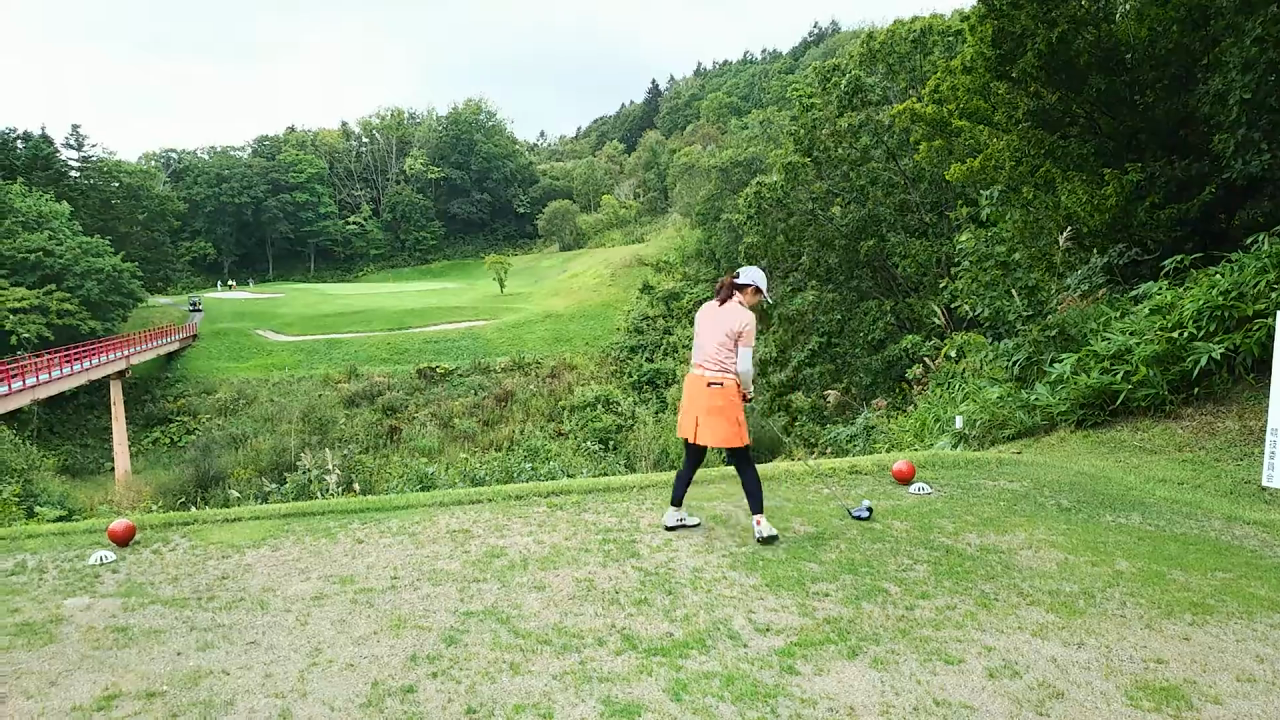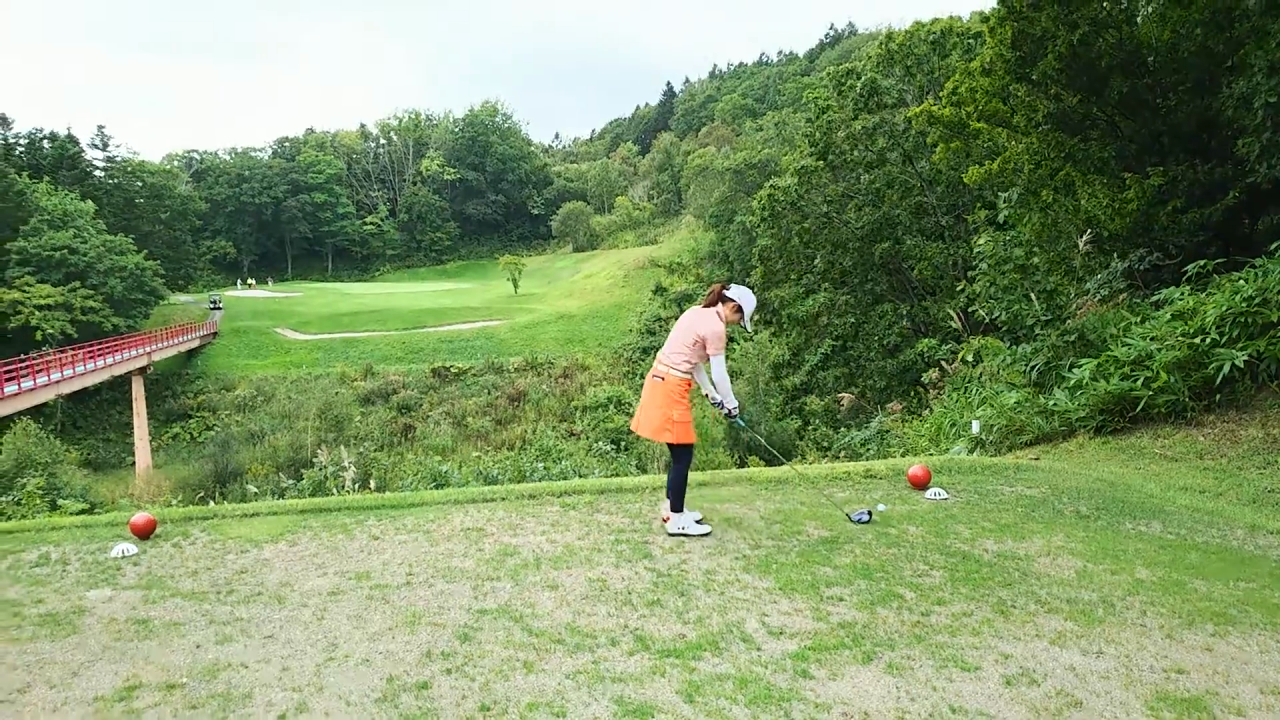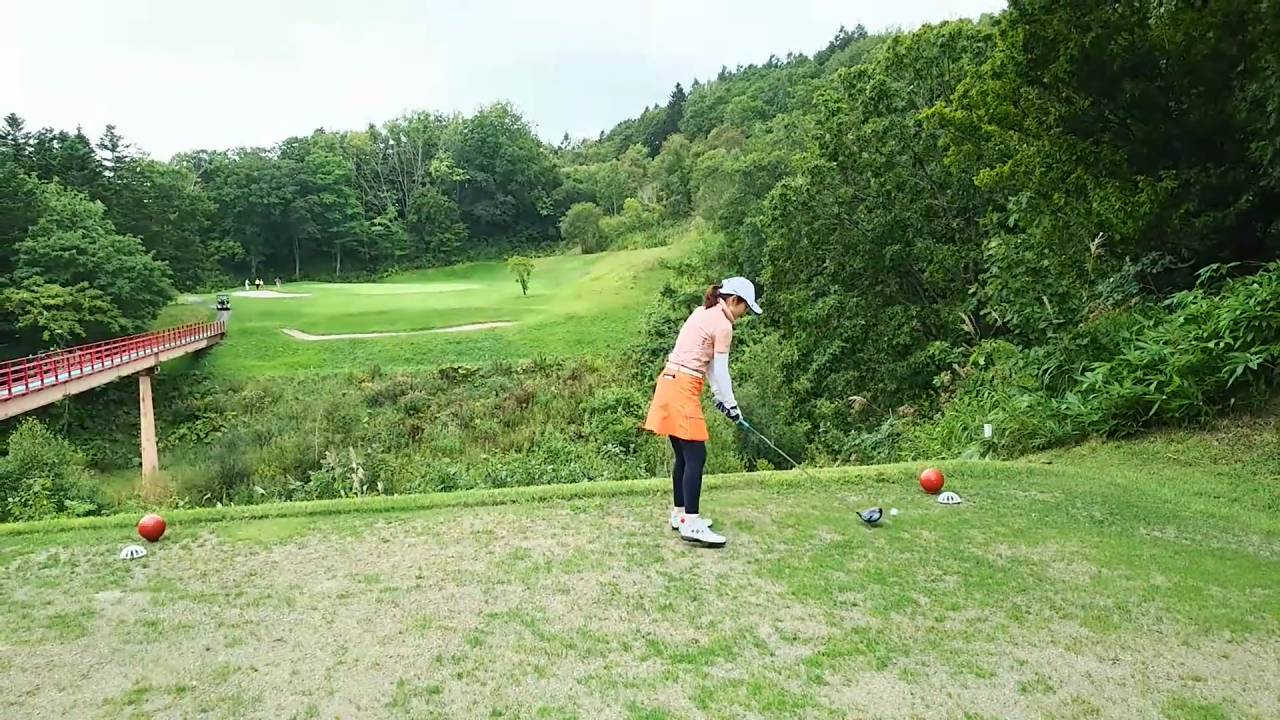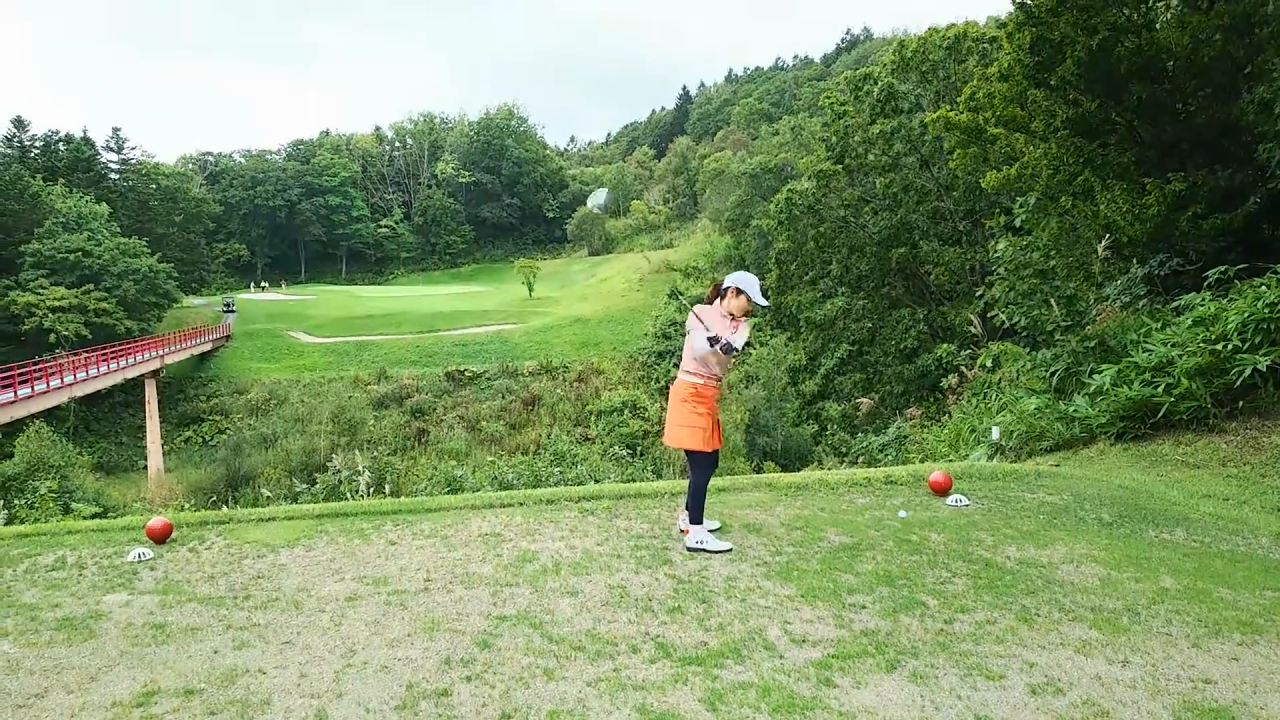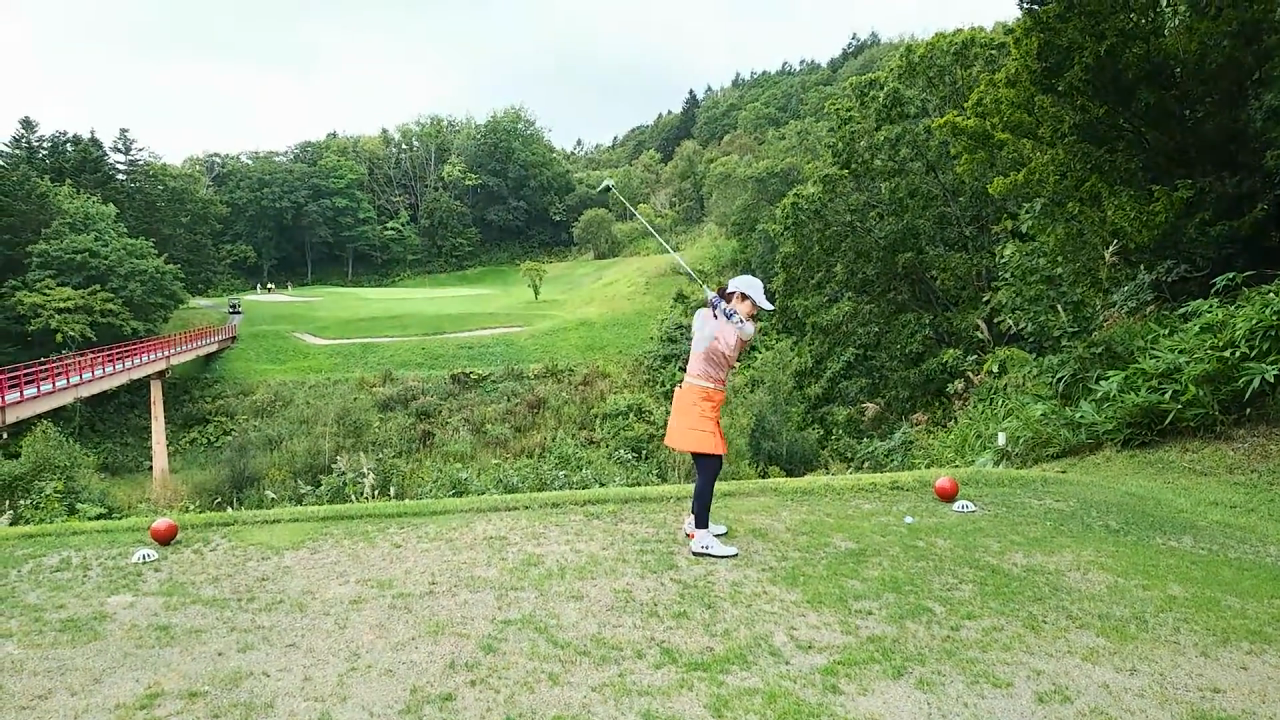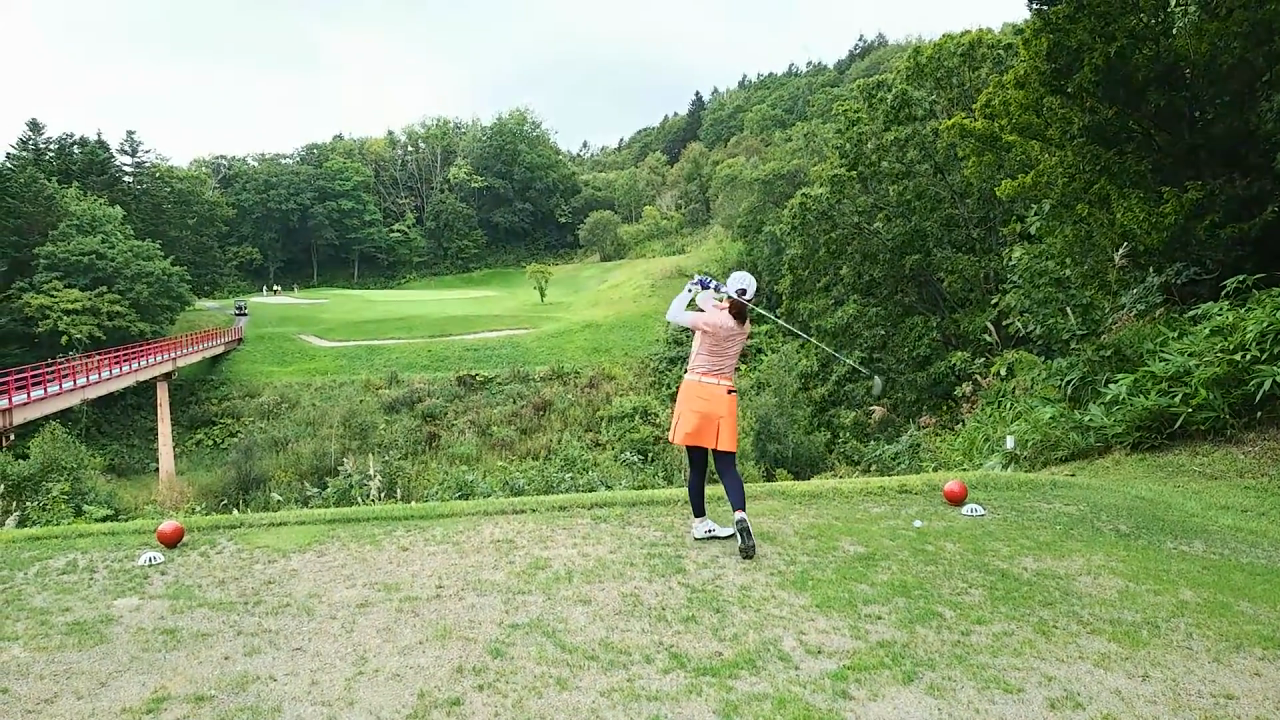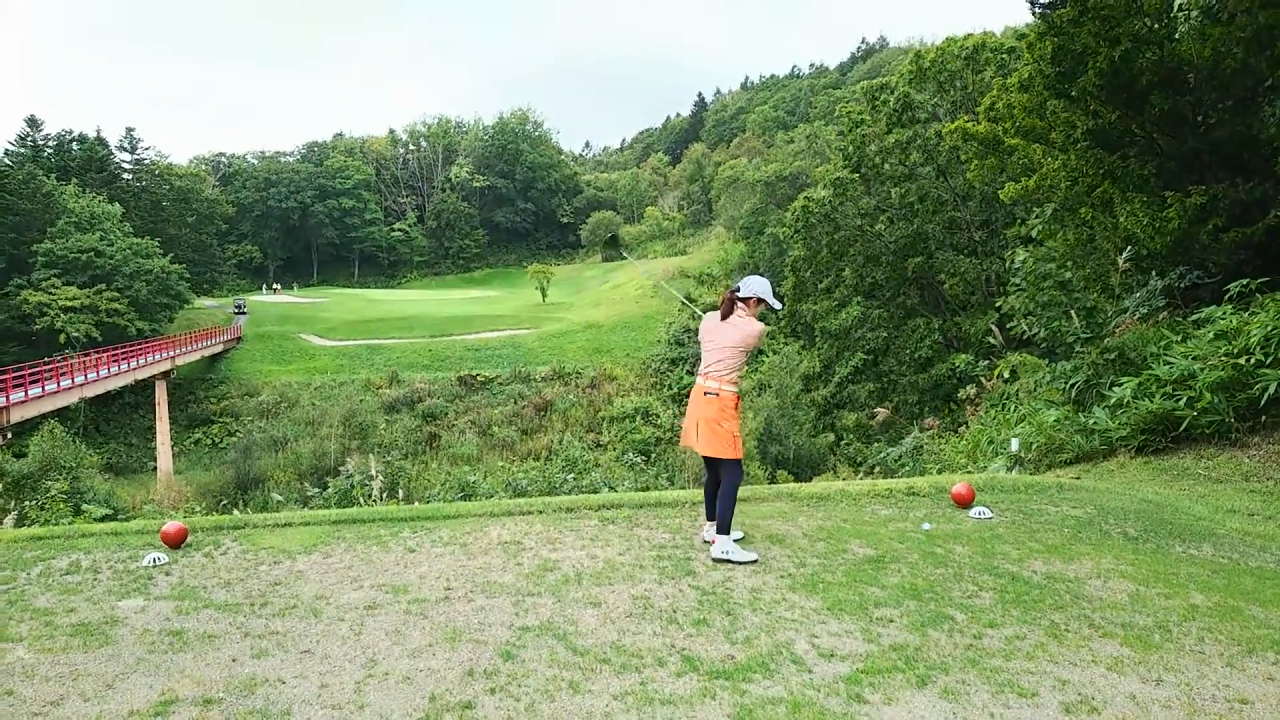
dt=0.7s
person 1, frame 1
left shoulder: (705, 309)
right shoulder: (745, 318)
right elbow: (743, 367)
right wrist: (747, 389)
left hip: (695, 386)
right hip: (721, 391)
left knee: (693, 457)
right knee: (742, 461)
left ankle: (674, 514)
right ankle: (760, 522)
person 1, frame 2
left shoulder: (697, 313)
right shoulder: (715, 327)
right elbow: (719, 373)
left wrist: (711, 394)
right wrist: (731, 404)
left hip: (660, 382)
right hip: (671, 388)
left knee: (678, 452)
right knee: (683, 455)
left ankle: (671, 507)
right ankle: (676, 520)
person 1, frame 3
left shoulder: (704, 313)
right shoulder: (722, 324)
right elbow: (721, 370)
left wrist: (718, 395)
right wrist: (731, 403)
left hip: (672, 383)
right hip: (682, 388)
left knee: (684, 455)
right knee: (695, 457)
left ankle: (680, 513)
right ankle: (691, 523)
person 1, frame 4
left shoulder: (741, 324)
right shoulder: (701, 311)
left elbow: (738, 341)
right elbow: (698, 350)
left wrist: (728, 343)
right wrist: (707, 340)
left hip: (710, 397)
right hip: (690, 394)
left knee: (709, 462)
right knee: (701, 464)
left ankle: (689, 517)
right ankle: (695, 534)
person 1, frame 5
left shoulder: (746, 327)
right shoulder: (706, 315)
left elbow: (745, 330)
right elbow: (701, 346)
left wrist: (732, 317)
right wrist: (719, 316)
left hip: (712, 400)
right hip: (696, 397)
left knee: (711, 466)
right knee: (708, 467)
left ankle: (695, 521)
right ankle: (701, 538)
person 1, frame 6
left shoulder: (713, 320)
right shoulder: (744, 325)
left elbow: (672, 316)
right elbow: (709, 304)
left wrist: (691, 288)
right wrist: (702, 292)
left hip: (695, 393)
right hip: (723, 397)
left knee: (697, 465)
right knee: (726, 466)
left ankle: (700, 524)
right ankle: (740, 515)
person 1, frame 7
left shoulder: (709, 320)
right shoulder: (755, 329)
left hip: (701, 396)
right hip: (721, 402)
left knee: (714, 470)
right knee: (732, 474)
left ankle: (712, 527)
right ankle: (721, 544)
